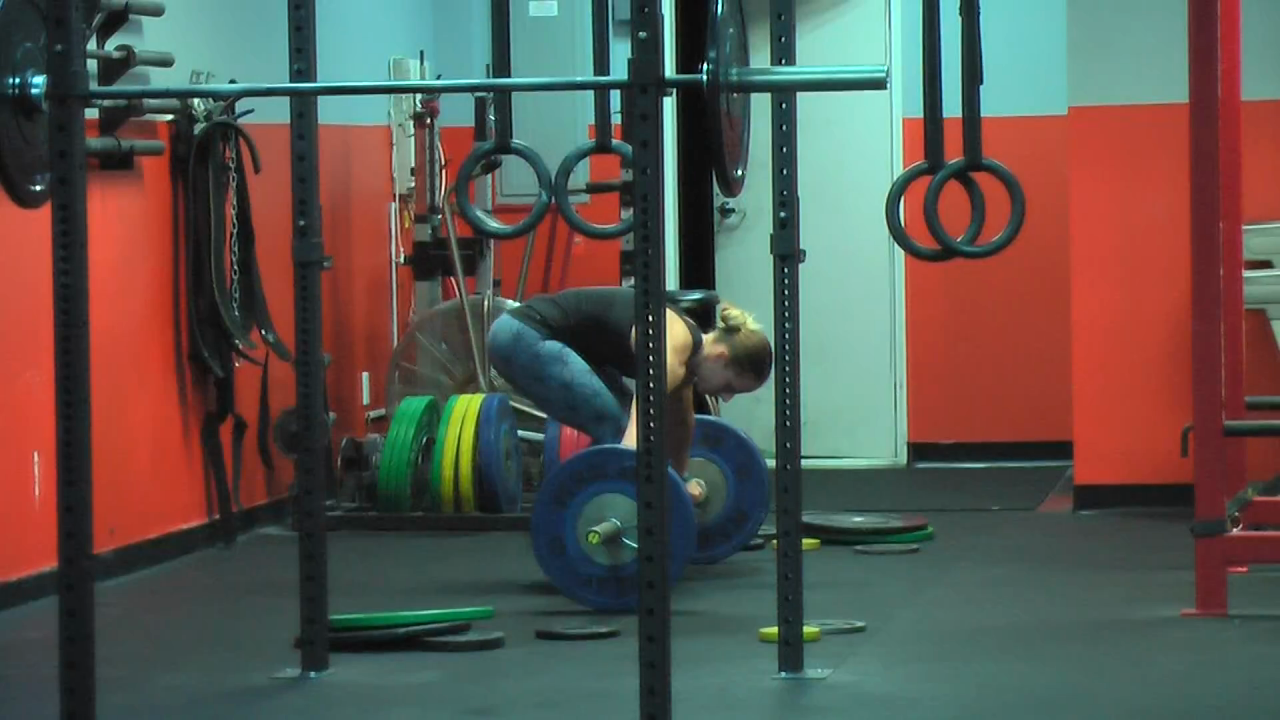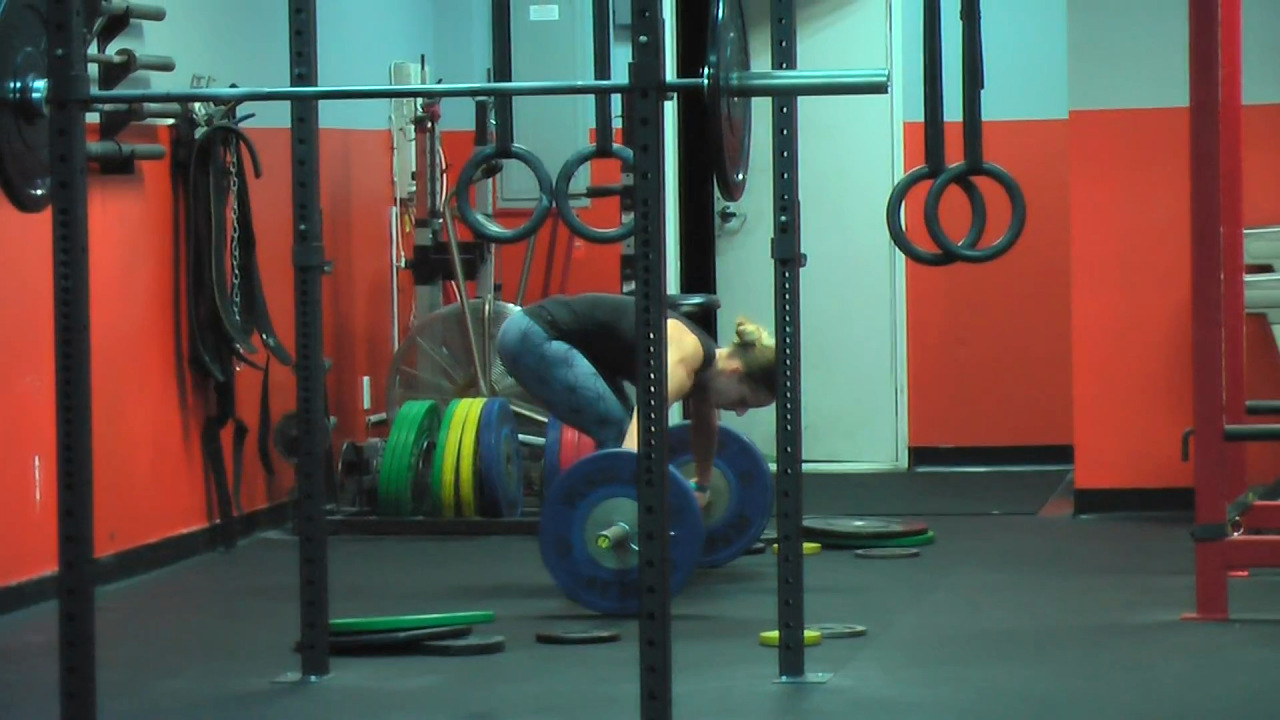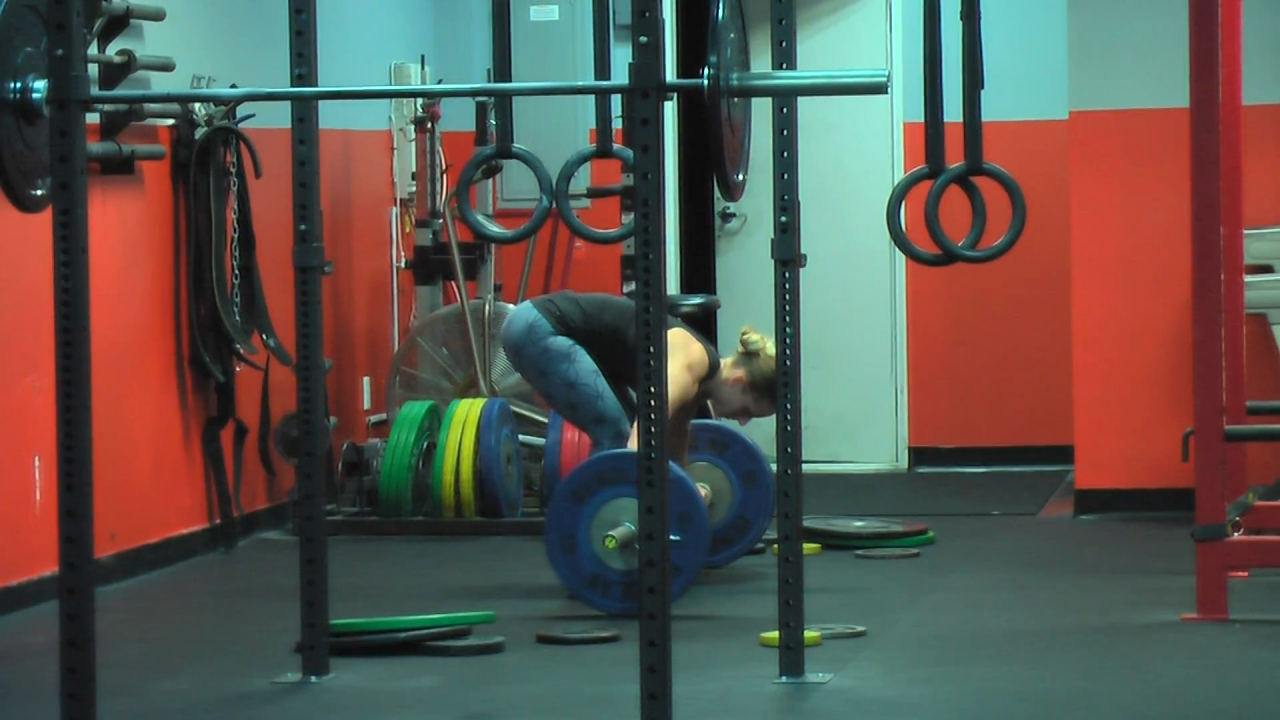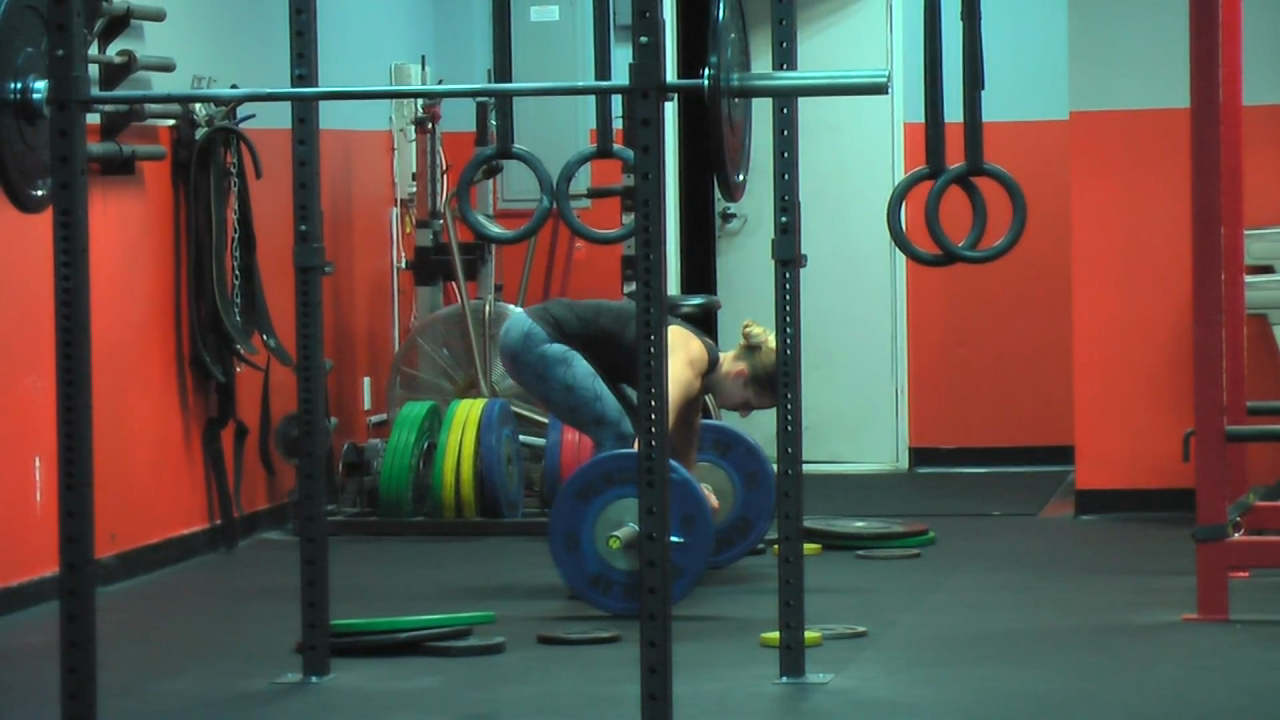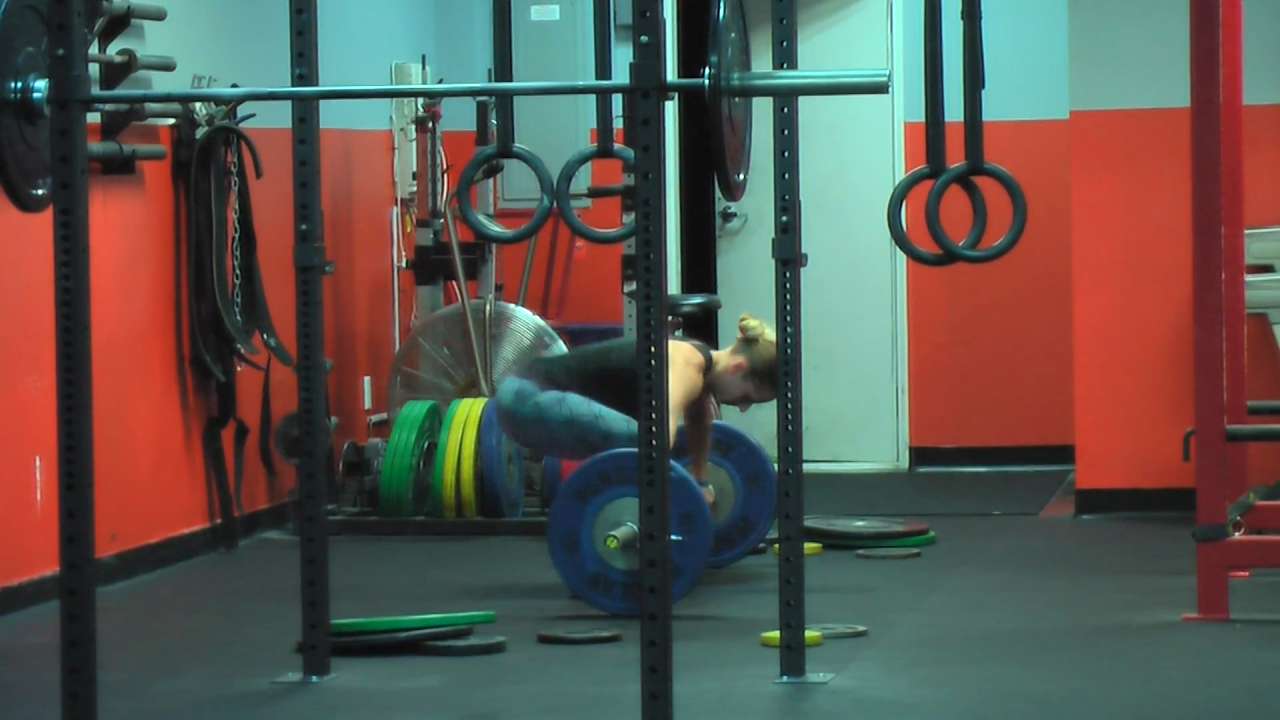
dt=0.3s
person 1, frame 1
left shoulder: (686, 343)
right shoulder: (673, 346)
left elbow: (679, 417)
right elbow: (640, 424)
left wrist: (680, 479)
left hip: (534, 335)
right hip: (521, 333)
left knee: (608, 423)
right knee: (613, 429)
person 1, frame 2
left shoulder: (705, 363)
right shoulder: (684, 357)
left elbow: (705, 427)
right elbow: (642, 424)
left wrist: (701, 486)
left hip: (543, 336)
right hip: (533, 336)
left knee: (615, 432)
right knee: (617, 433)
person 1, frame 3
left shoulder: (706, 372)
right shoulder: (689, 364)
left elbow: (675, 432)
left hip: (545, 328)
right hip: (537, 328)
left knee: (616, 431)
right knee: (614, 434)
person 1, frame 4
left shoulder: (702, 364)
right shoulder: (690, 359)
left elbow: (684, 432)
left hip: (544, 339)
right hip: (532, 337)
left knee: (620, 435)
right knee: (618, 434)
person 1, frame 5
left shoulder: (700, 366)
right shoulder: (687, 366)
left elbow: (699, 426)
left wrist: (699, 484)
left hip: (541, 393)
right hip: (526, 396)
right knee: (631, 440)
